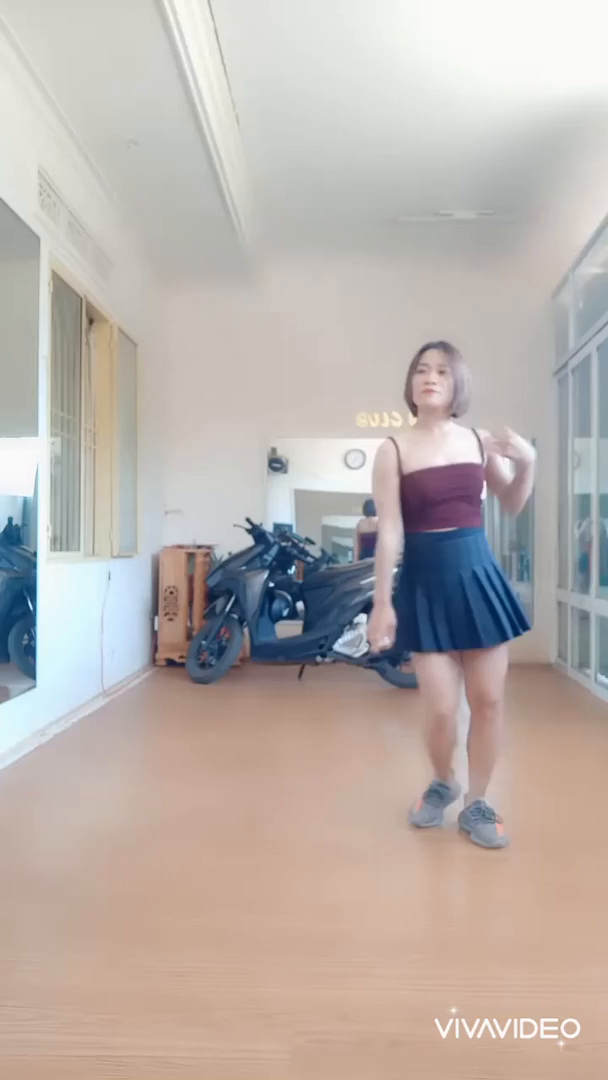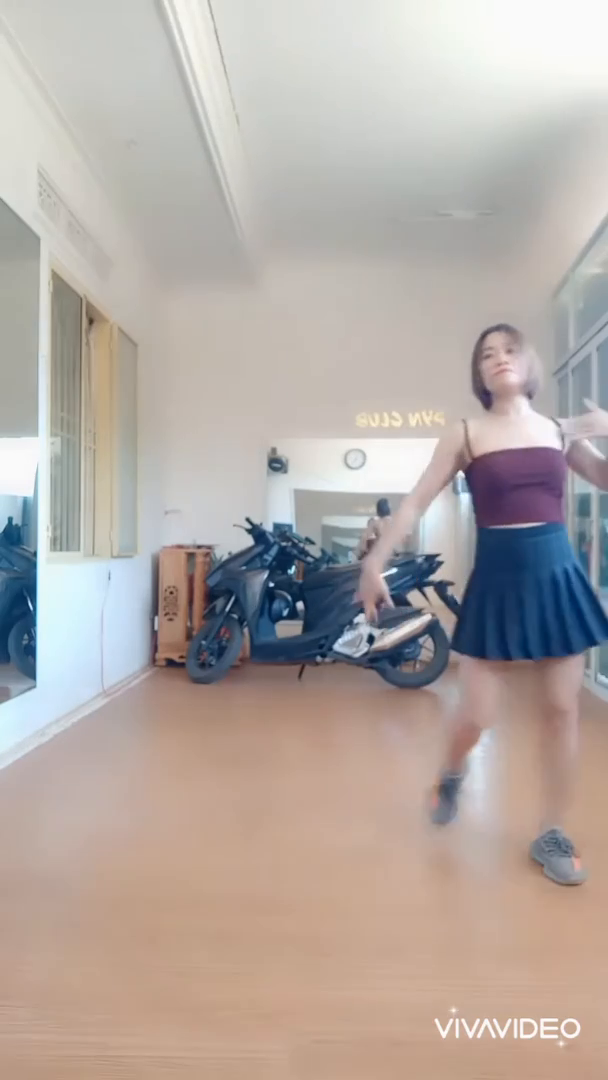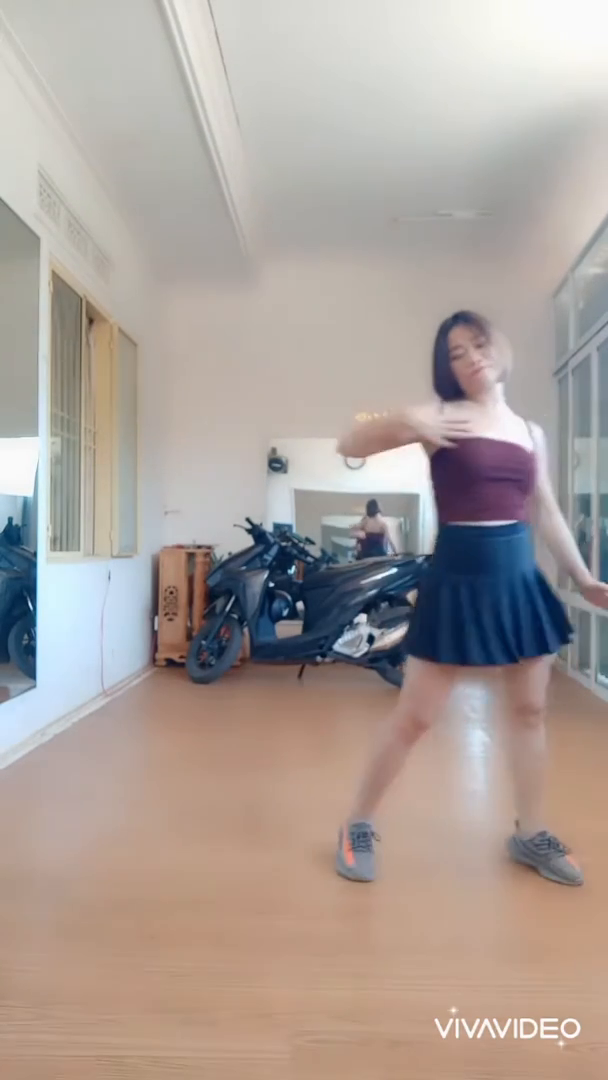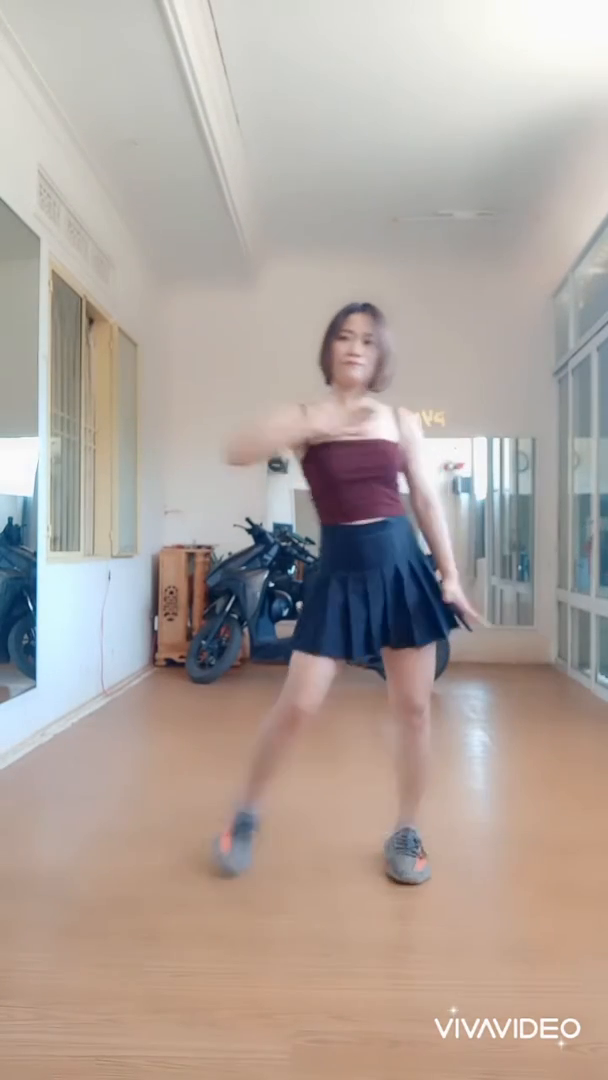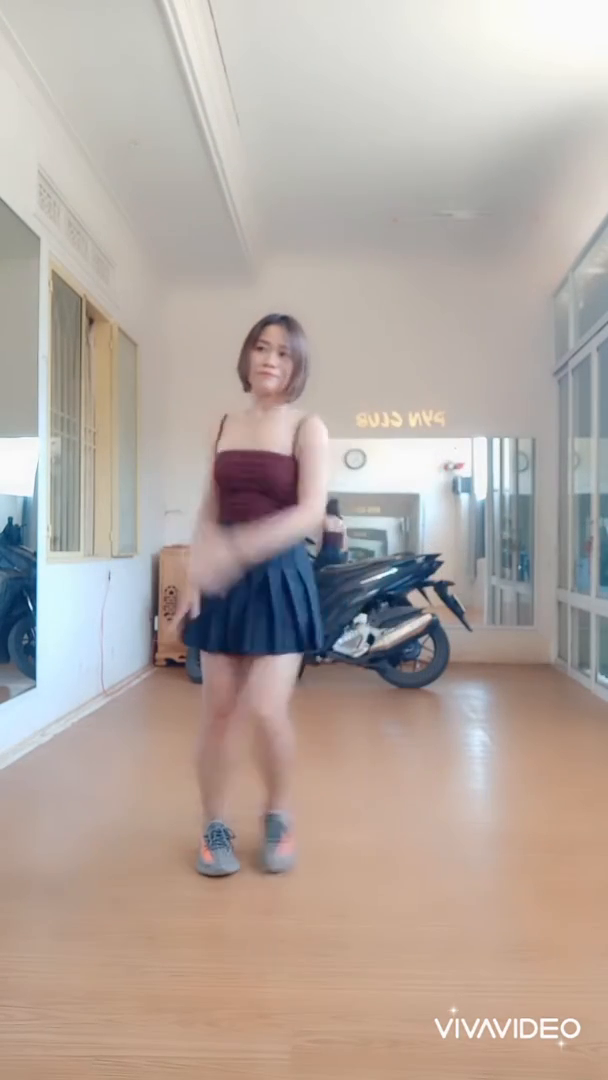
dt=0.7s
person 1, frame 1
left shoulder: (480, 442)
right shoulder: (392, 451)
left elbow: (514, 507)
right elbow: (388, 531)
left wrist: (526, 463)
right wrist: (382, 602)
left hip: (478, 577)
right hip: (423, 584)
left knee: (489, 700)
right knee: (442, 709)
left ankle: (477, 802)
right ankle: (440, 783)
person 1, frame 2
left shoulder: (562, 432)
right shoulder: (465, 435)
right elbow: (417, 501)
right wrist: (376, 561)
left hip: (558, 575)
right hip: (497, 580)
left knee: (561, 712)
right knee: (476, 716)
left ankle: (552, 834)
right ankle: (451, 775)
person 1, frame 3
left shoulder: (530, 434)
right shoulder: (438, 415)
left elbow: (546, 514)
right elbow: (349, 447)
right wrist: (419, 428)
left hip: (515, 580)
right hip: (454, 578)
left knee: (529, 714)
right knee: (413, 719)
left ankle: (529, 834)
right ankle: (356, 828)
person 1, frame 4
left shoulder: (401, 420)
right shoulder: (303, 415)
left elbow: (426, 500)
right elbow: (238, 453)
left wrist: (450, 574)
right wrist: (319, 427)
left hip: (401, 569)
right hip: (340, 576)
left knee: (413, 709)
right knee: (295, 708)
left ankle: (406, 833)
right ankle: (246, 814)
person 1, frame 5
left shoulder: (308, 428)
right shoulder: (223, 425)
left elbow: (311, 512)
right elbow: (210, 511)
left wrist: (242, 549)
right wrist: (196, 571)
left hip: (281, 577)
right hip: (224, 583)
left knee: (266, 712)
right knee: (219, 711)
left ankle: (277, 816)
right ankle: (215, 826)
